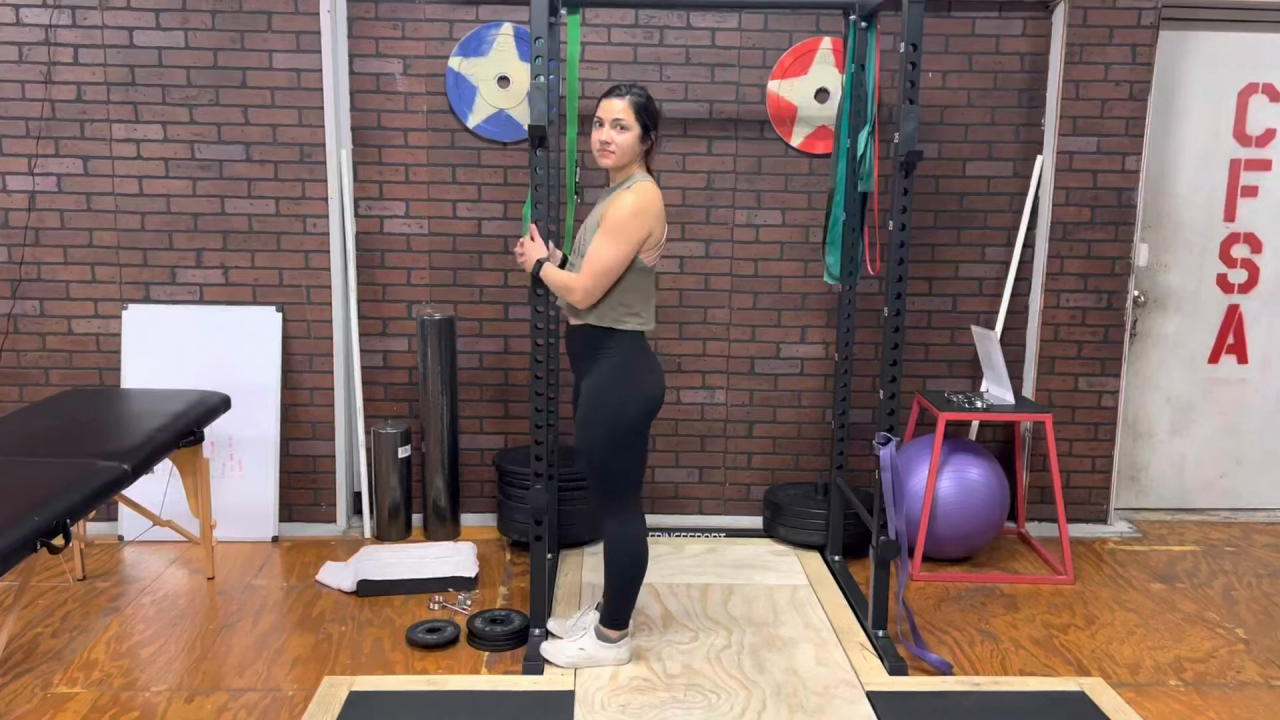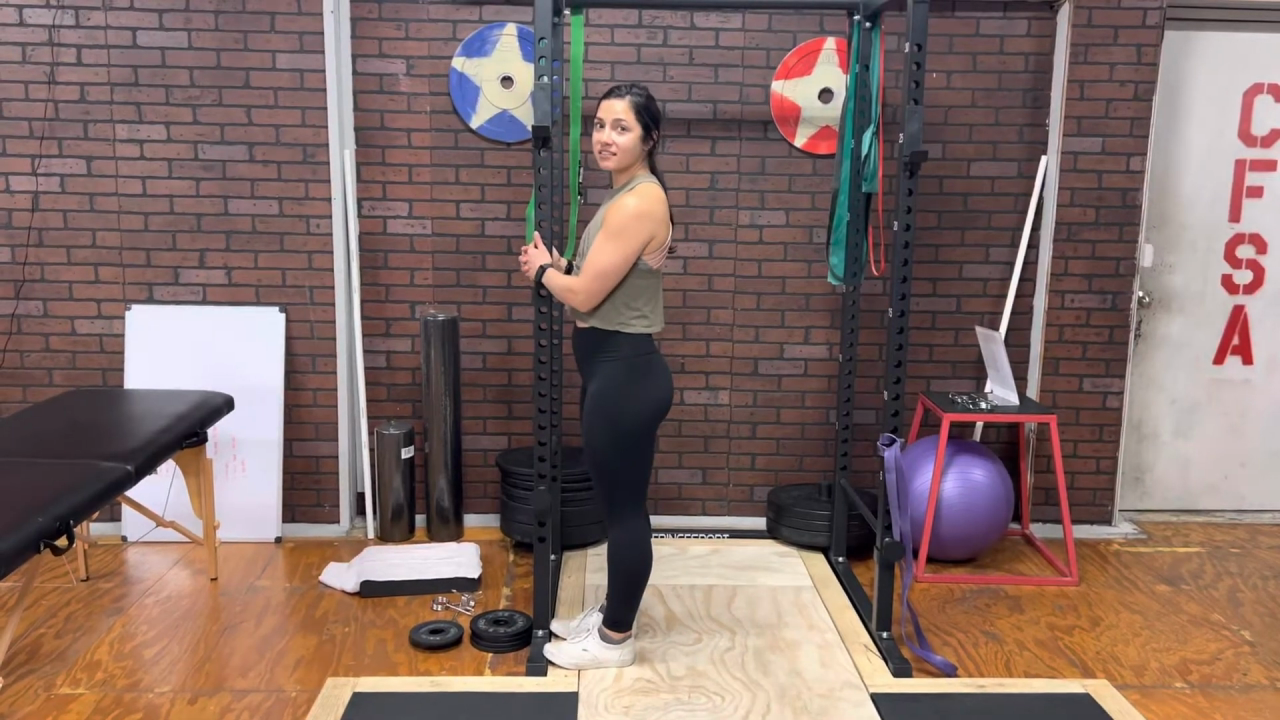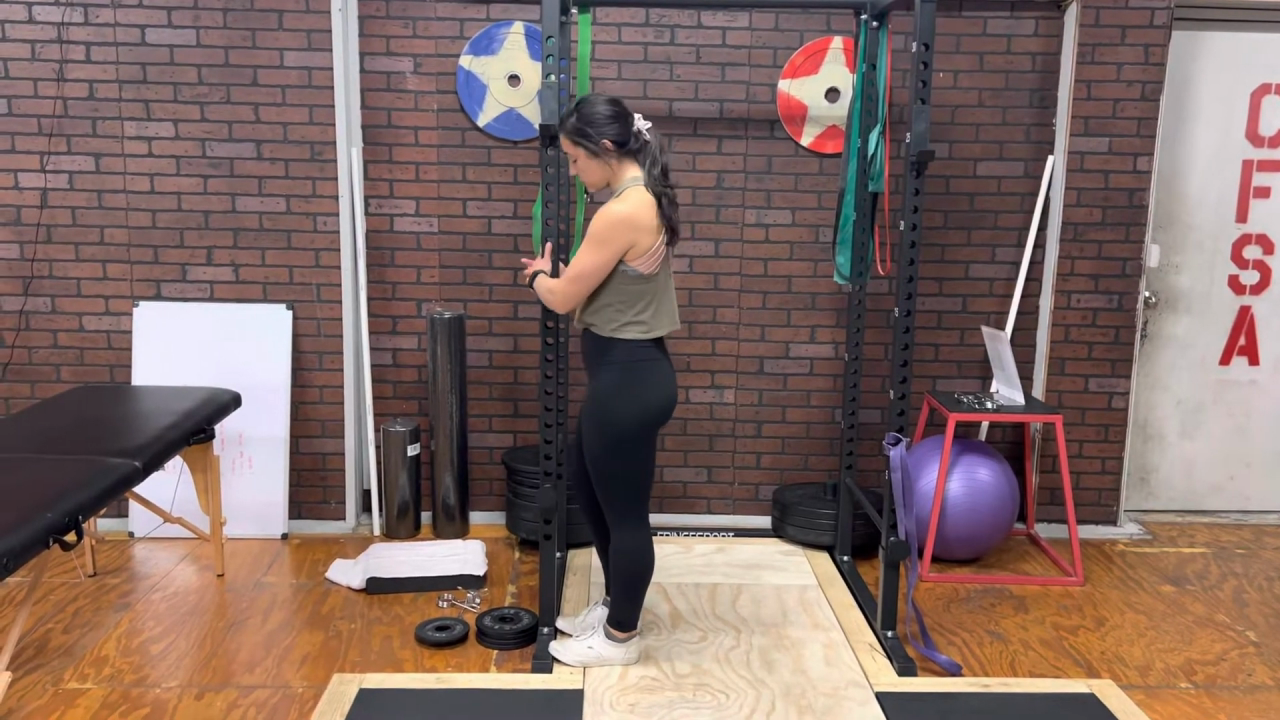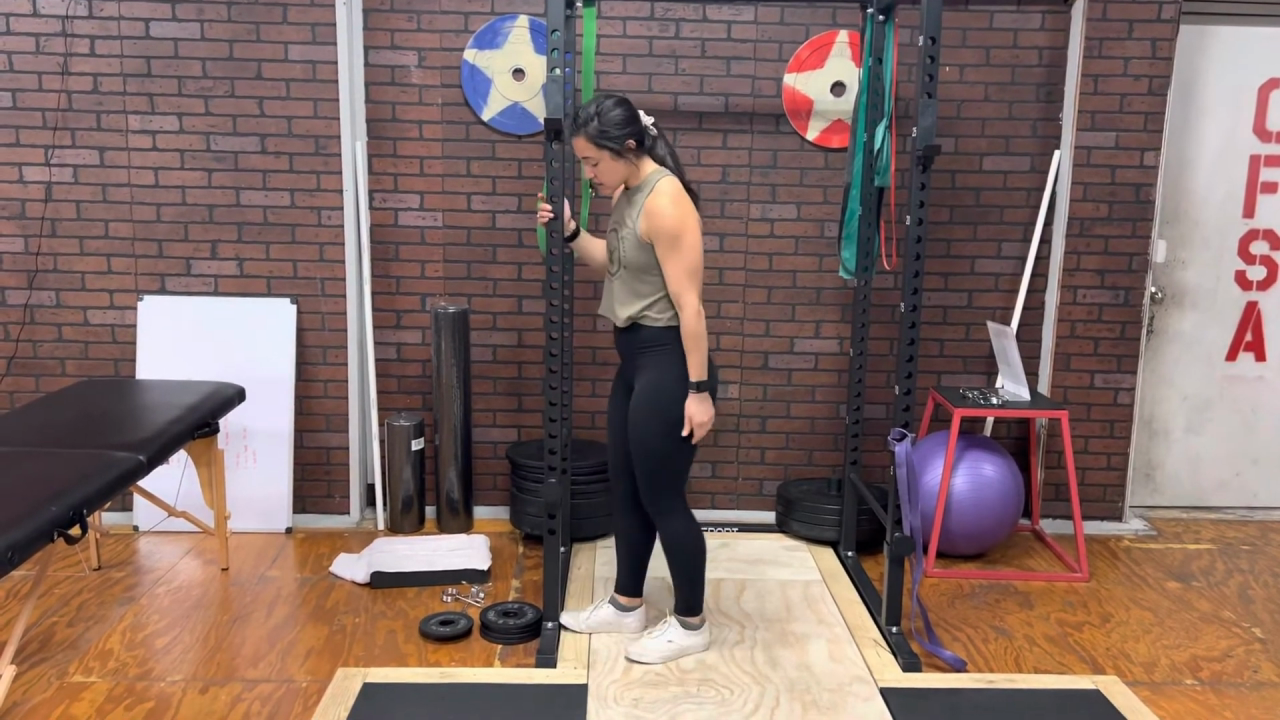
dt=1s
person 1, frame 1
left shoulder: (636, 200)
right shoulder: (618, 195)
left elbow: (584, 291)
left wrist: (540, 264)
right wrist: (553, 257)
left hip: (619, 370)
right hip: (603, 366)
left knee: (618, 504)
right knee: (610, 499)
left ankle: (612, 637)
right ankle: (609, 613)
person 1, frame 2
left shoulder: (638, 202)
right shoulder: (625, 197)
left elbow: (585, 295)
left wrist: (542, 270)
right wrist: (558, 264)
left hip: (625, 374)
right hip: (611, 371)
left knee: (624, 509)
right knee: (617, 504)
left ankle: (615, 640)
right ankle: (611, 614)
person 1, frame 3
left shoulder: (621, 212)
right shoulder: (642, 197)
left elbow: (565, 298)
left wrist: (538, 275)
right wrist: (557, 272)
left hip: (628, 379)
right hip: (625, 372)
left knee: (624, 511)
right knee: (588, 488)
left ankle: (620, 636)
right ankle: (615, 604)
person 1, frame 4
left shoulder: (666, 201)
right shoulder: (628, 192)
left elbow: (690, 305)
left wrist: (698, 390)
right wrist: (570, 231)
left hip: (669, 363)
right hip: (636, 360)
left knee: (663, 498)
right knee: (626, 488)
left ankle: (690, 623)
right ankle: (627, 604)
